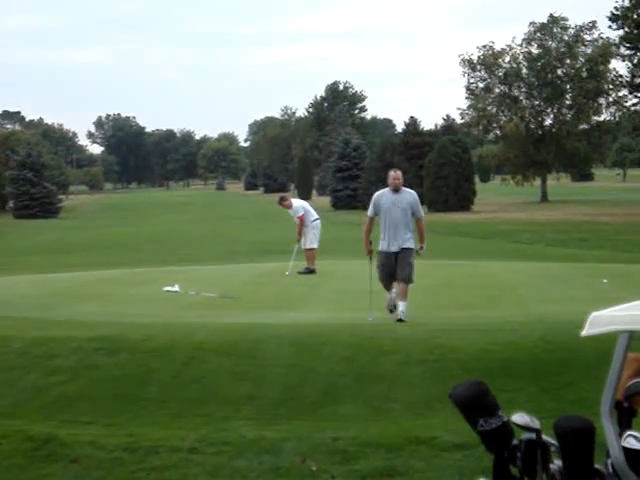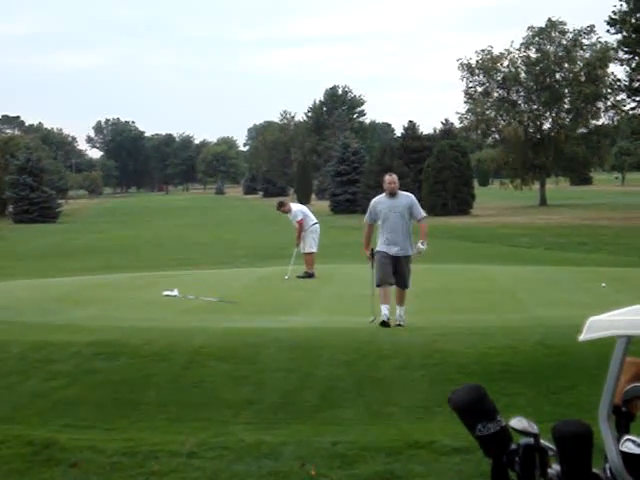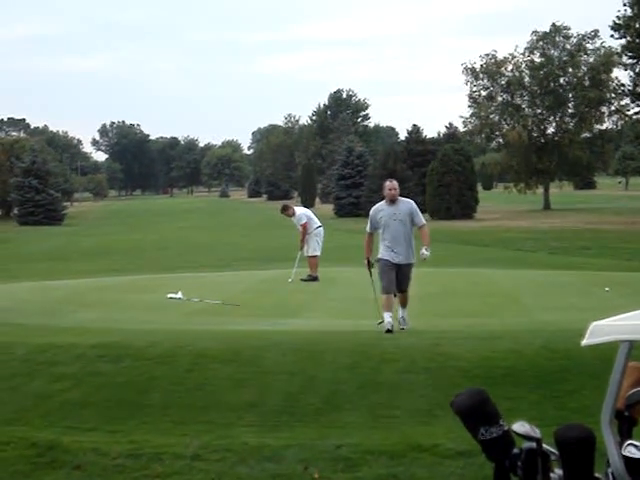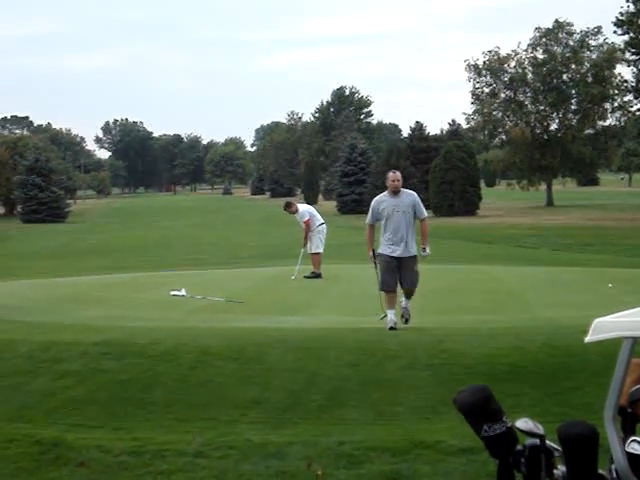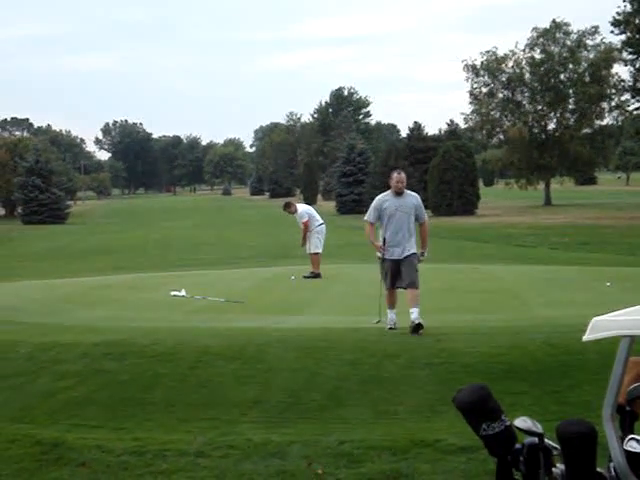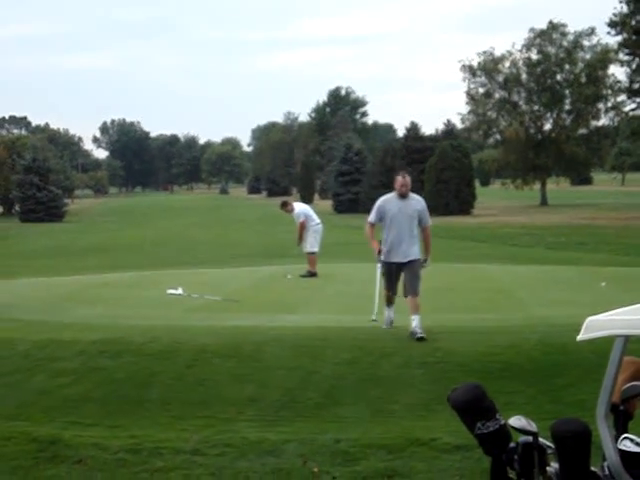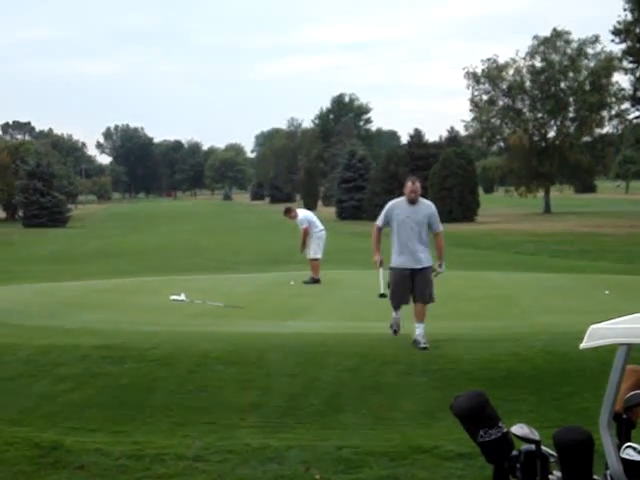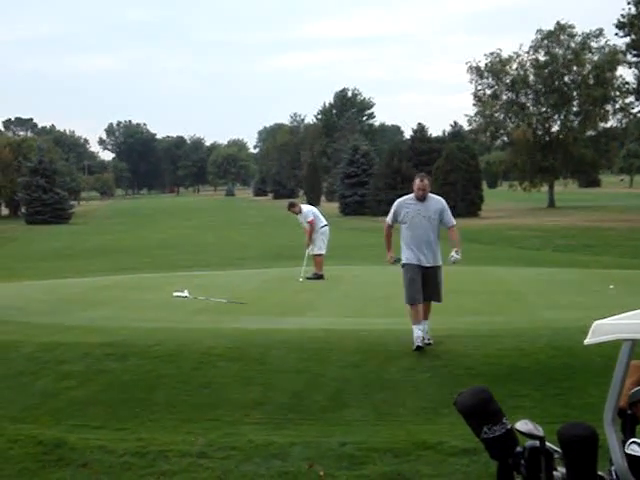
dt=0.2s
person 1, frame 1
left shoulder: (411, 195)
right shoulder: (379, 196)
left elbow: (419, 220)
right elbow: (370, 219)
left wrist: (422, 243)
right wrist: (366, 242)
left hip: (406, 244)
right hip: (386, 245)
left knee: (403, 278)
right knee: (385, 278)
left ankle: (402, 310)
right ankle: (391, 293)
person 1, frame 2
left shoulder: (409, 199)
right shoulder: (376, 203)
left elbow: (422, 219)
right elbow: (369, 225)
left wrist: (422, 241)
right wrist: (366, 248)
left hip: (404, 250)
right hip: (384, 249)
left knee: (401, 285)
right knee: (384, 281)
left ankle: (400, 314)
right ankle: (385, 314)
person 1, frame 3
left shoulder: (410, 205)
right shoulder: (376, 210)
left elbow: (422, 227)
right elbow: (370, 234)
left wrist: (425, 247)
right wrist: (367, 257)
left hip: (407, 257)
right hip: (386, 257)
left knee: (403, 290)
right knee: (388, 289)
left ankle: (402, 314)
right ankle: (388, 321)
person 1, frame 4
left shoulder: (412, 197)
right shoulder: (378, 201)
left elbow: (423, 220)
right elbow: (370, 225)
left wrist: (425, 245)
right wrist: (370, 249)
left hip: (409, 250)
right hip: (387, 251)
left knee: (410, 284)
right knee: (389, 287)
left ankle: (405, 304)
right ankle: (391, 317)
person 1, frame 5
left shoulder: (415, 199)
right shoulder: (380, 200)
left elbow: (423, 224)
right elbow: (369, 224)
left wrist: (424, 249)
right wrist: (375, 243)
left hip: (409, 251)
right hip: (388, 252)
left knee: (411, 283)
right knee: (391, 287)
left ankle: (414, 318)
right ankle: (391, 317)
person 1, frame 6
left shoulder: (419, 202)
right shoulder: (384, 202)
left elbow: (425, 229)
right elbow: (370, 224)
left wrist: (427, 255)
right wrist: (374, 243)
left hip: (412, 256)
right hip: (389, 256)
left knee: (412, 291)
right knee: (390, 289)
left ankle: (415, 326)
right ankle: (389, 312)
person 1, frame 7
left shoulder: (429, 208)
right shoulder: (392, 206)
left elbow: (438, 234)
right elbow: (378, 228)
left wrist: (441, 260)
right wrist: (376, 253)
left hip: (423, 262)
right hip: (399, 262)
left knee: (421, 299)
right knee: (397, 298)
left ankle: (419, 334)
right ankle: (396, 313)
person 1, frame 8
left shoulder: (439, 203)
right shoulder: (401, 204)
left elbow: (451, 226)
right elbow: (388, 225)
left wrist: (456, 249)
right wrist: (389, 251)
left hip: (433, 260)
right hip: (411, 260)
left knee: (428, 298)
right knee: (414, 298)
left ankle: (424, 328)
right ankle: (418, 335)
